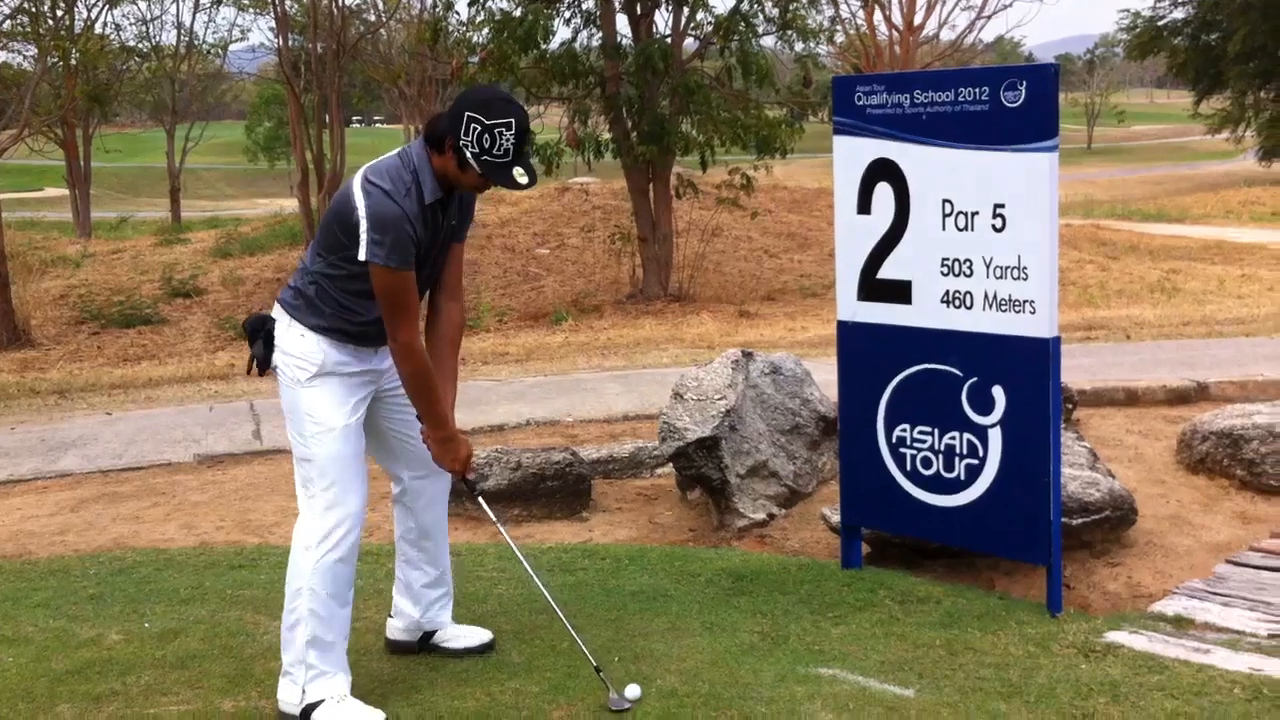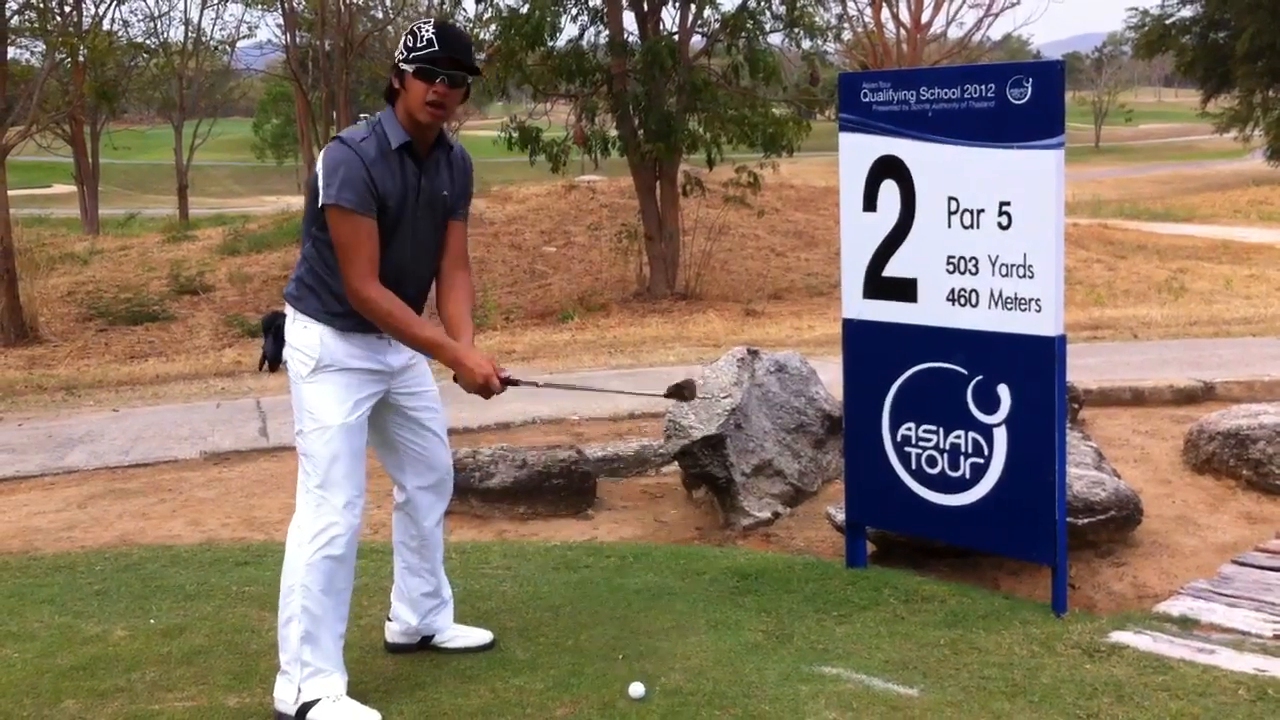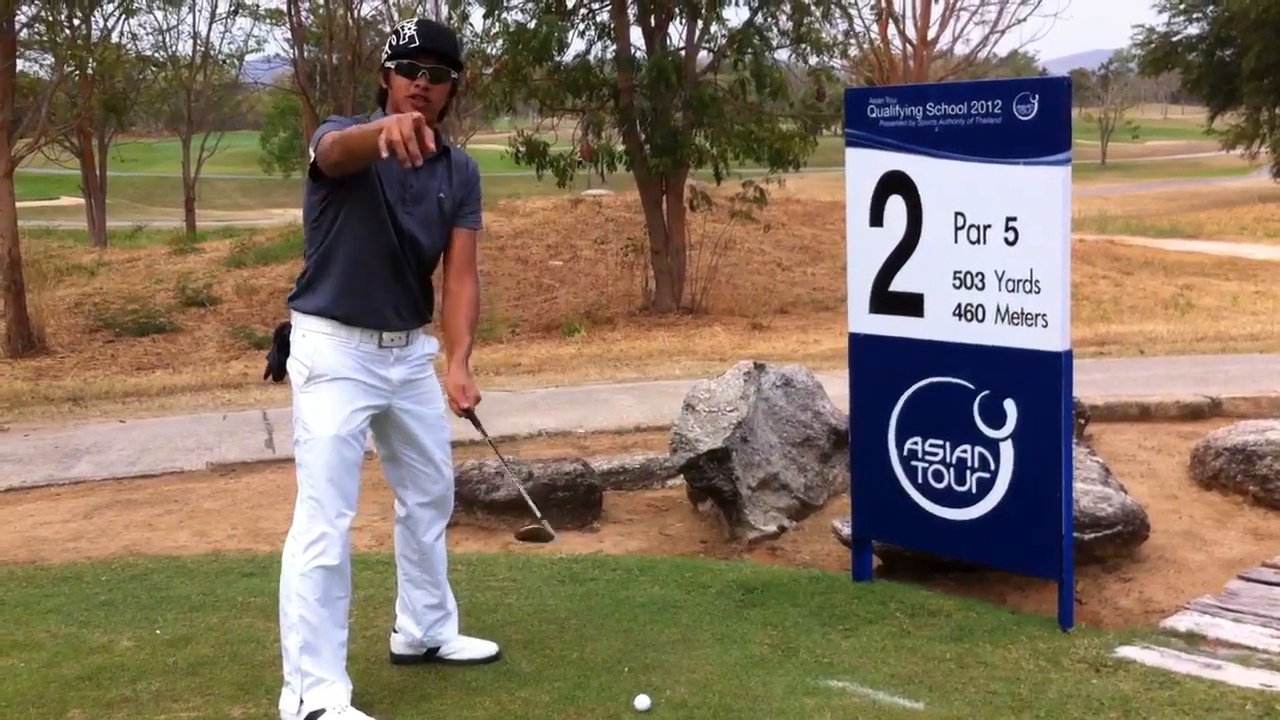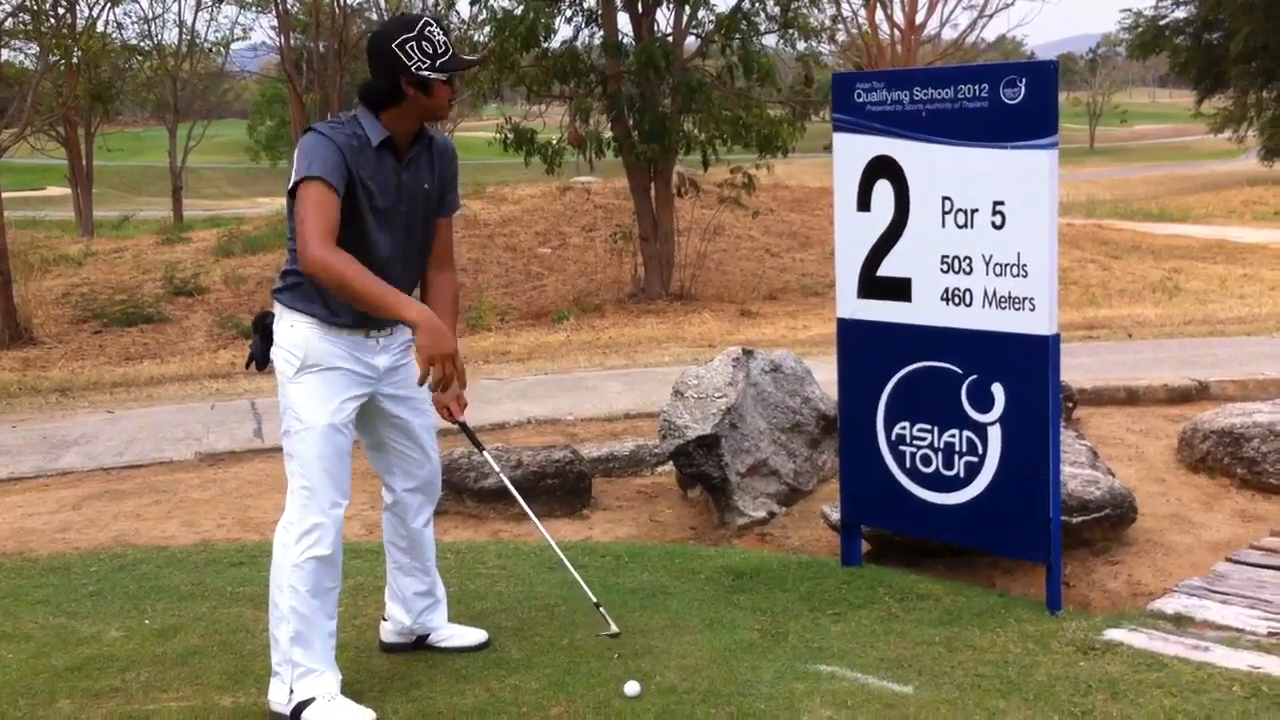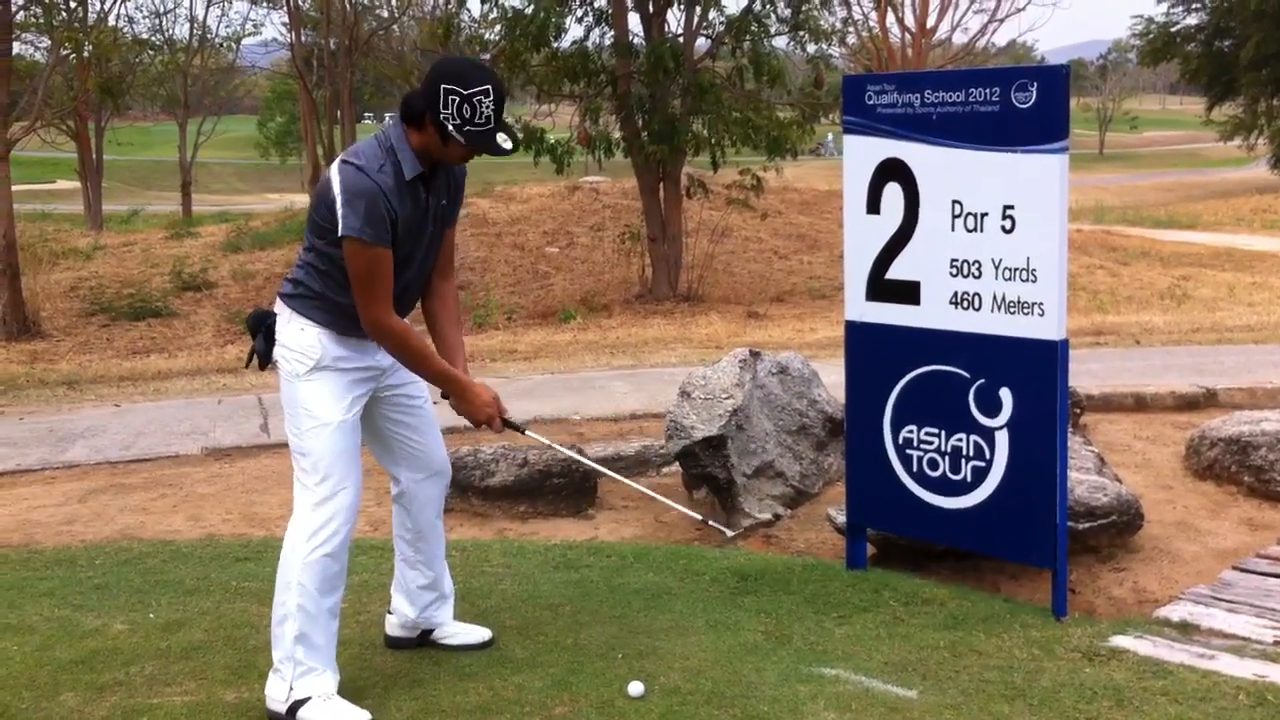
dt=1s
person 1, frame 1
left shoulder: (459, 189)
right shoulder: (386, 200)
left elbow: (447, 302)
right elbow: (407, 335)
left wrist: (446, 415)
right wrist: (444, 431)
left hip: (375, 348)
right hip: (319, 350)
left knee: (425, 473)
right knee: (336, 510)
left ankle: (420, 619)
person 1, frame 2
left shoulder: (456, 164)
right shoulder: (351, 156)
left elbow: (452, 267)
right elbow: (362, 289)
left wrist: (467, 348)
right wrist: (455, 353)
left hip: (399, 343)
right hip: (330, 344)
left knee: (428, 479)
right knee: (332, 507)
left ankle: (419, 620)
person 1, frame 3
left shoulder: (461, 172)
right shoulder: (341, 141)
left elbow: (460, 275)
right elbow: (340, 150)
left wrist: (458, 363)
right wrist: (384, 129)
left hip: (412, 349)
right hip: (335, 350)
left knee: (429, 496)
right knee: (326, 517)
left ankle: (425, 631)
person 1, frame 4
left shoulder: (439, 155)
right shoulder: (328, 146)
left elbow: (440, 267)
right elbow: (317, 254)
left wrist: (442, 361)
right wrist: (417, 317)
left hip: (387, 337)
right hip: (320, 342)
left knee: (417, 482)
right knee: (318, 509)
left ankle: (414, 619)
person 1, frame 5
left shoulder: (447, 171)
right shoulder: (362, 180)
left elbow: (440, 279)
right elbow: (377, 316)
left wrist: (461, 372)
right wrist: (460, 388)
left hip: (384, 342)
right hip: (322, 345)
left knee: (426, 473)
right knee: (329, 506)
left ankle: (420, 614)
